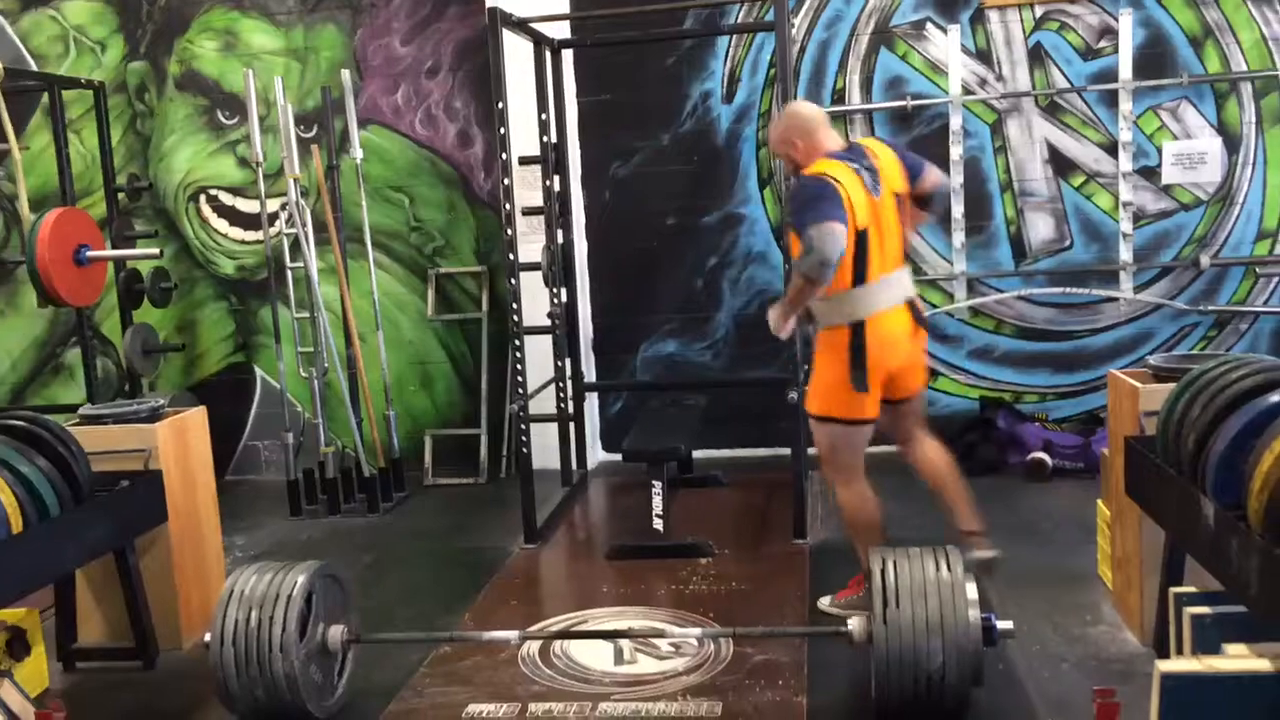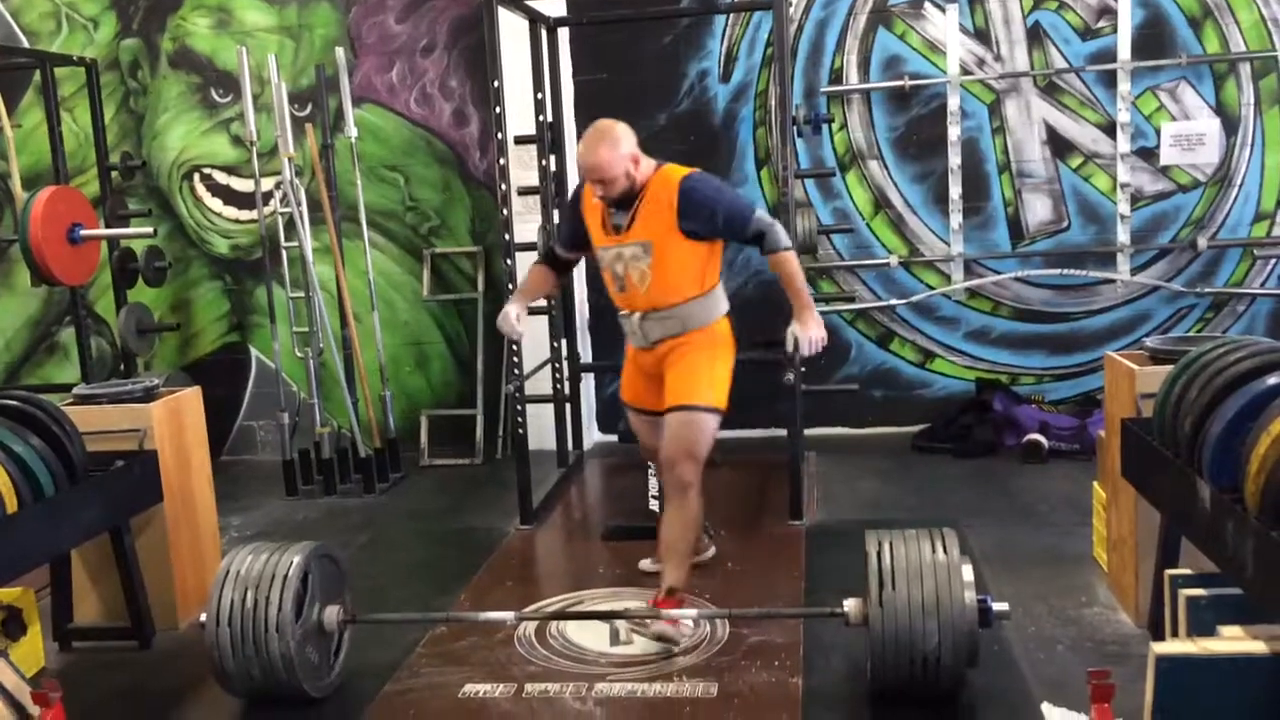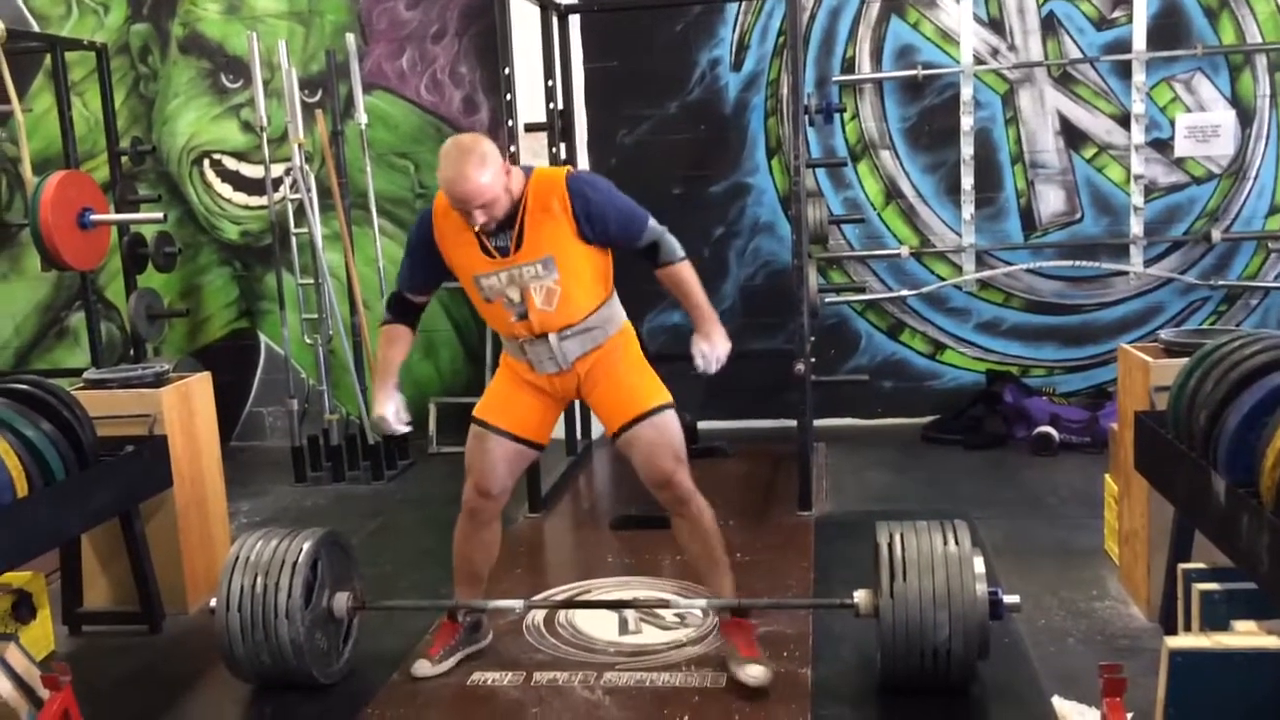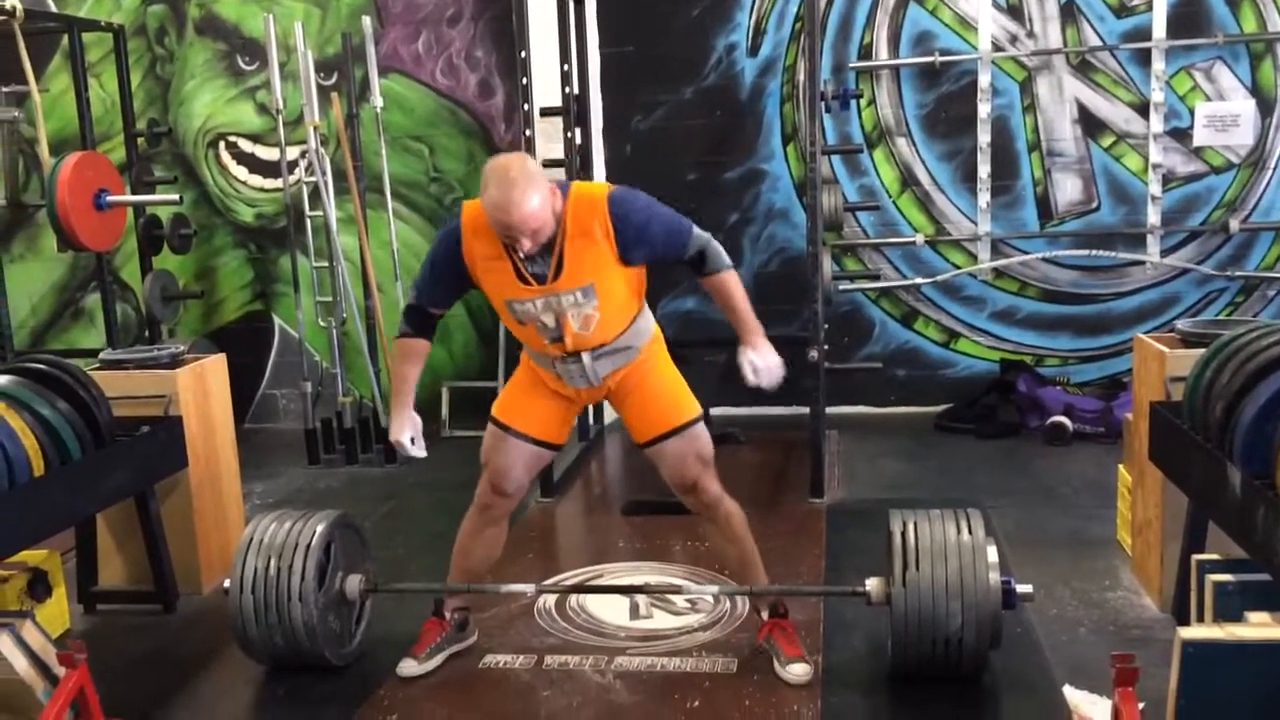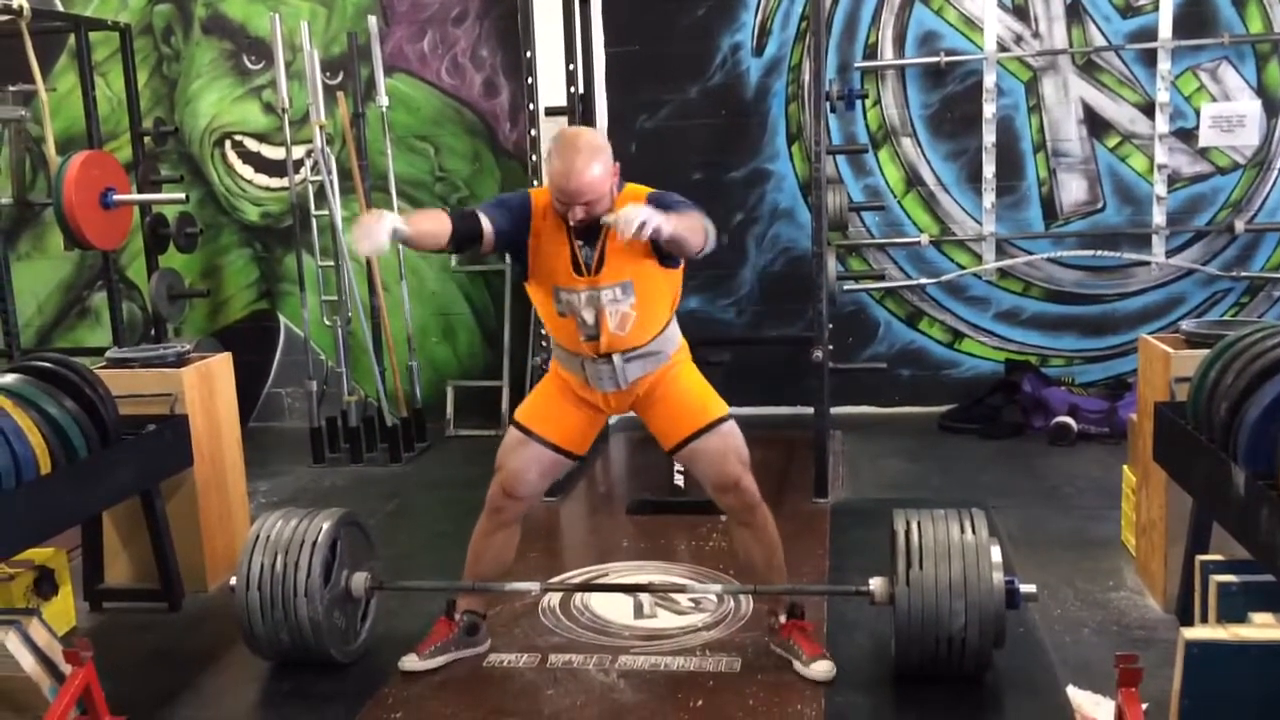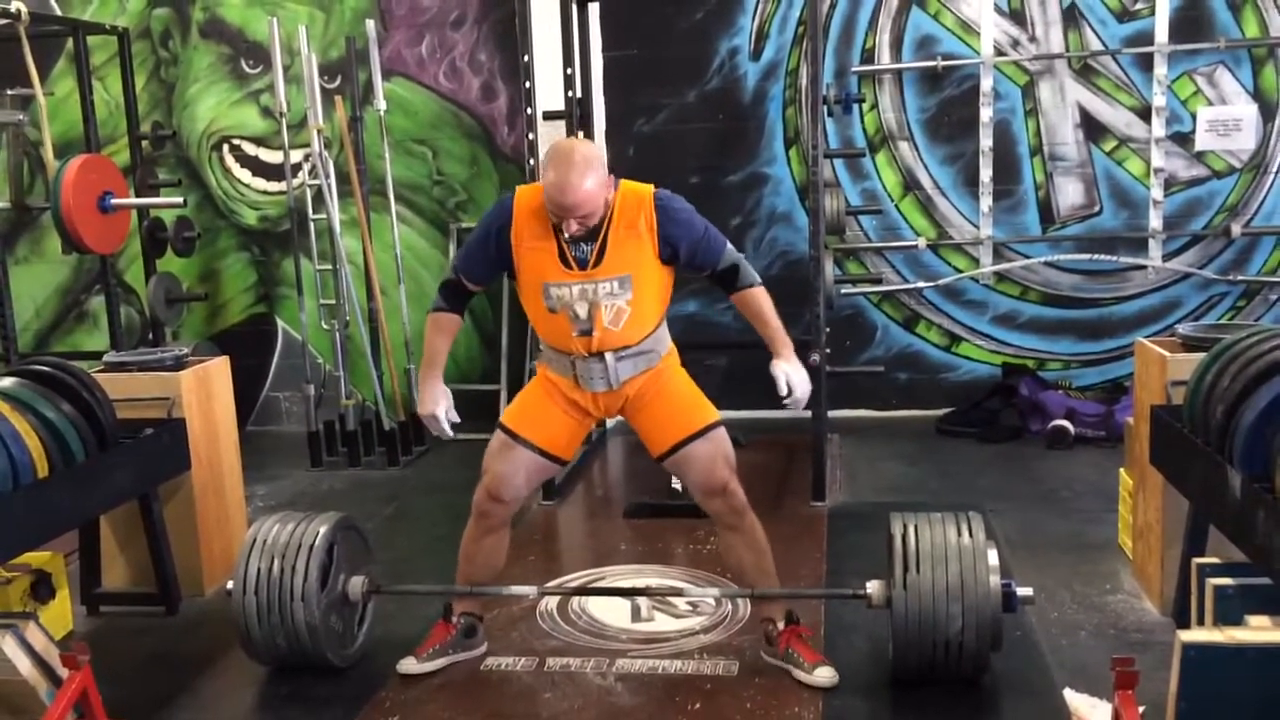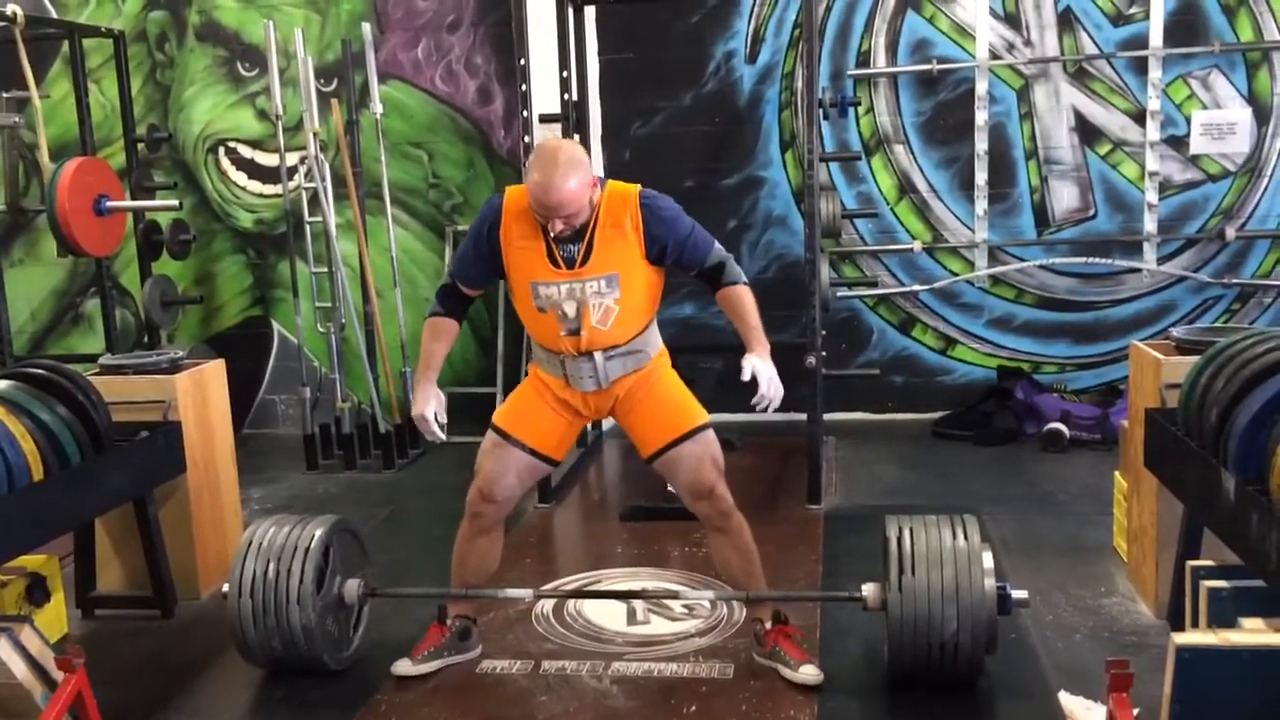
dt=0.7s
person 1, frame 1
left shoulder: (814, 186)
right shoulder: (886, 155)
left elbow: (824, 255)
right elbow: (938, 187)
left wrist: (786, 309)
left hip: (852, 337)
right hip: (901, 319)
left knee: (841, 470)
right knee: (914, 437)
right ankle: (974, 540)
person 1, frame 2
left shoulder: (688, 191)
right shoulder: (588, 200)
left elbow: (769, 233)
right elbow: (556, 257)
left wrist: (805, 311)
right wrist: (519, 300)
left hip: (697, 340)
right hip: (641, 344)
left knee: (682, 467)
right knee: (657, 453)
left ankle: (670, 600)
right ankle: (690, 538)
person 1, frame 3
left shoulder: (572, 192)
right shoulder: (437, 223)
left elbow: (658, 245)
right elbow: (403, 305)
left wrist: (707, 326)
right wrist: (384, 385)
left hip: (604, 350)
right hip: (525, 365)
left knee: (673, 484)
right knee: (481, 496)
left ankle: (734, 620)
right ankle: (467, 622)
person 1, frame 4
left shoulder: (613, 211)
right shoulder: (464, 235)
left elbow: (702, 252)
right elbow: (419, 316)
left wrist: (753, 338)
right wrist: (402, 407)
left hip: (632, 358)
right hip: (545, 369)
left knee: (701, 489)
right knee: (495, 493)
left ankle: (772, 620)
right ankle: (451, 620)
person 1, frame 5
left shoulder: (652, 206)
right shoulder: (526, 210)
left elbow: (699, 235)
right elbow: (462, 227)
left wrist: (657, 222)
right wrist: (394, 223)
left hip: (659, 366)
right hip: (574, 374)
left knee: (738, 488)
right knee: (507, 495)
left ankle: (787, 622)
right ankle: (464, 623)
person 1, frame 6
left shoulder: (656, 211)
right shoulder: (512, 217)
left elbow: (732, 271)
right elbow: (455, 291)
left wrist: (783, 351)
right wrist: (431, 380)
left hip: (649, 371)
right hip: (561, 379)
left knee: (725, 494)
right knee: (492, 499)
left ankle: (780, 633)
right ankle: (461, 626)
person 1, frame 7
left shoulder: (643, 211)
right shoulder: (502, 217)
left elbow: (720, 270)
right elbow: (453, 298)
left wrist: (758, 350)
right wrist: (426, 383)
left hip: (639, 371)
right hip: (553, 379)
left knee: (713, 497)
right knee: (485, 500)
left ankle: (770, 633)
right ankle: (457, 629)
